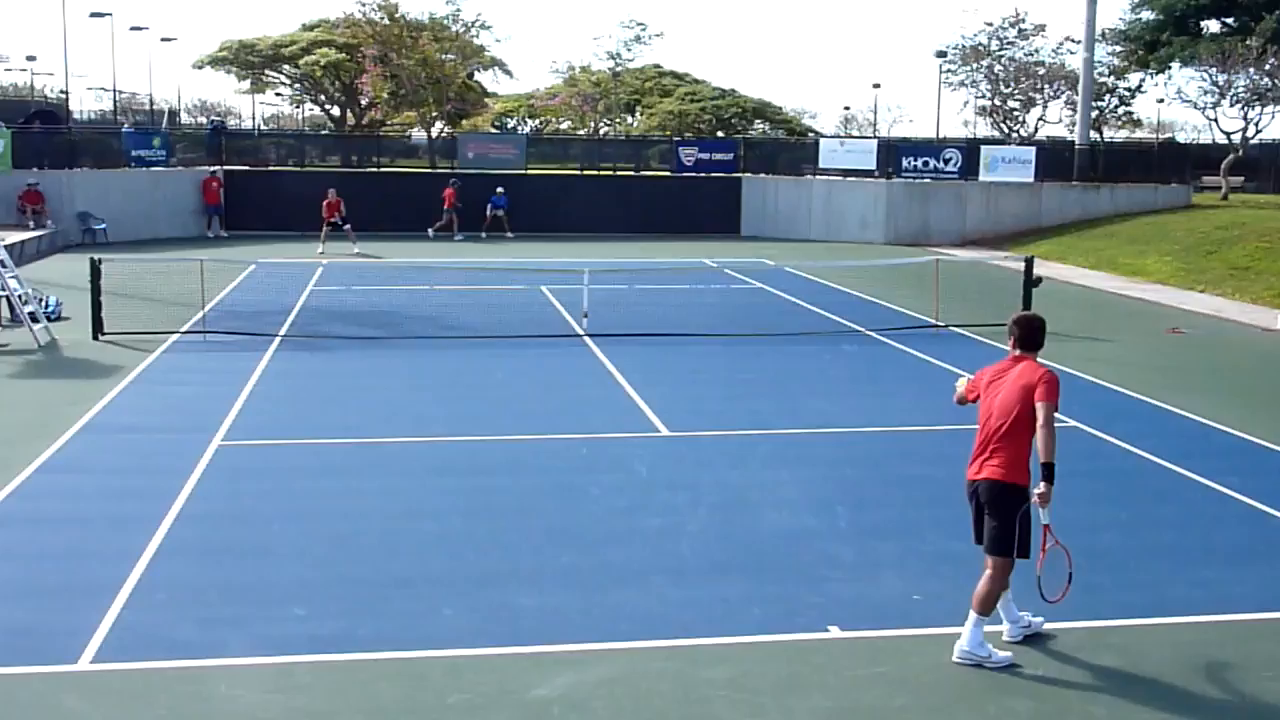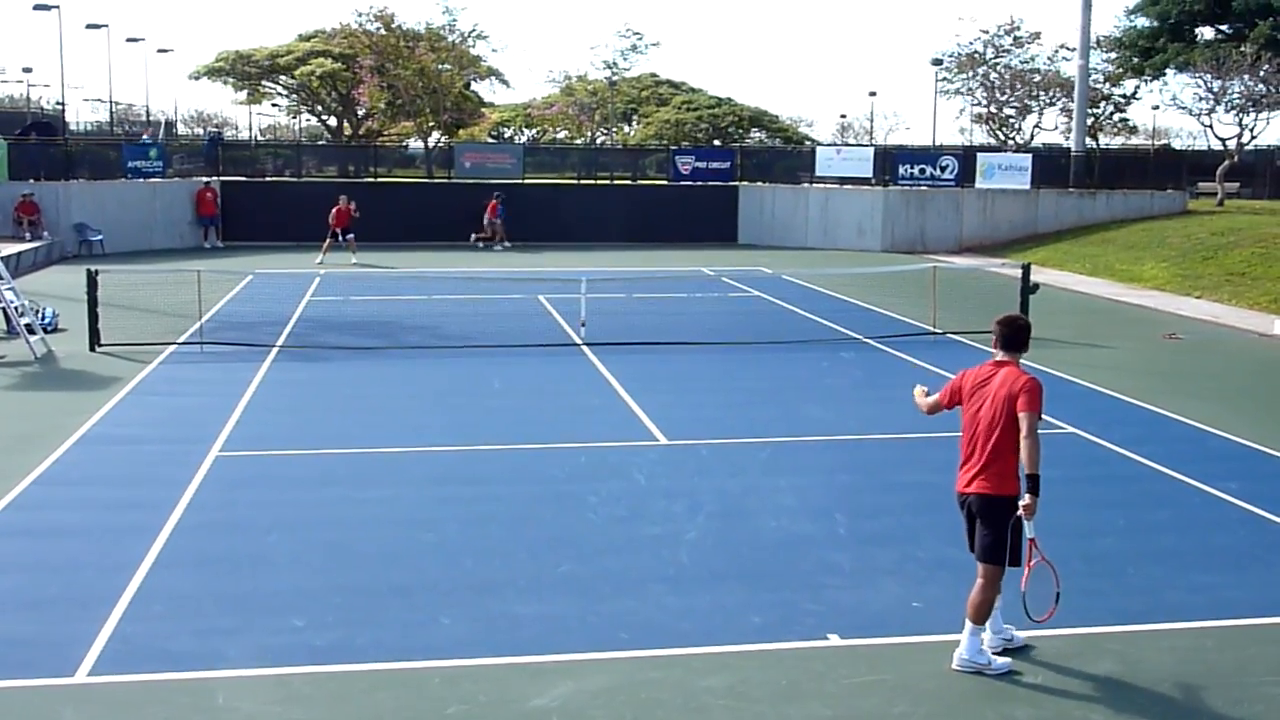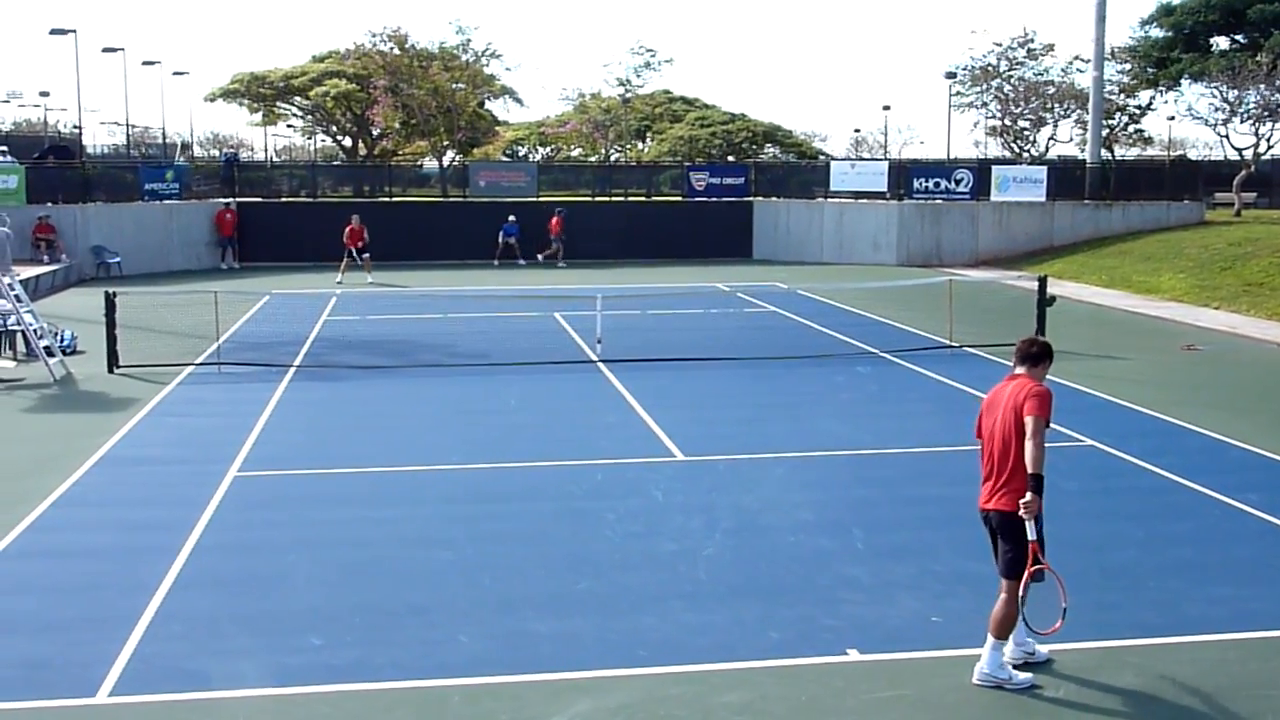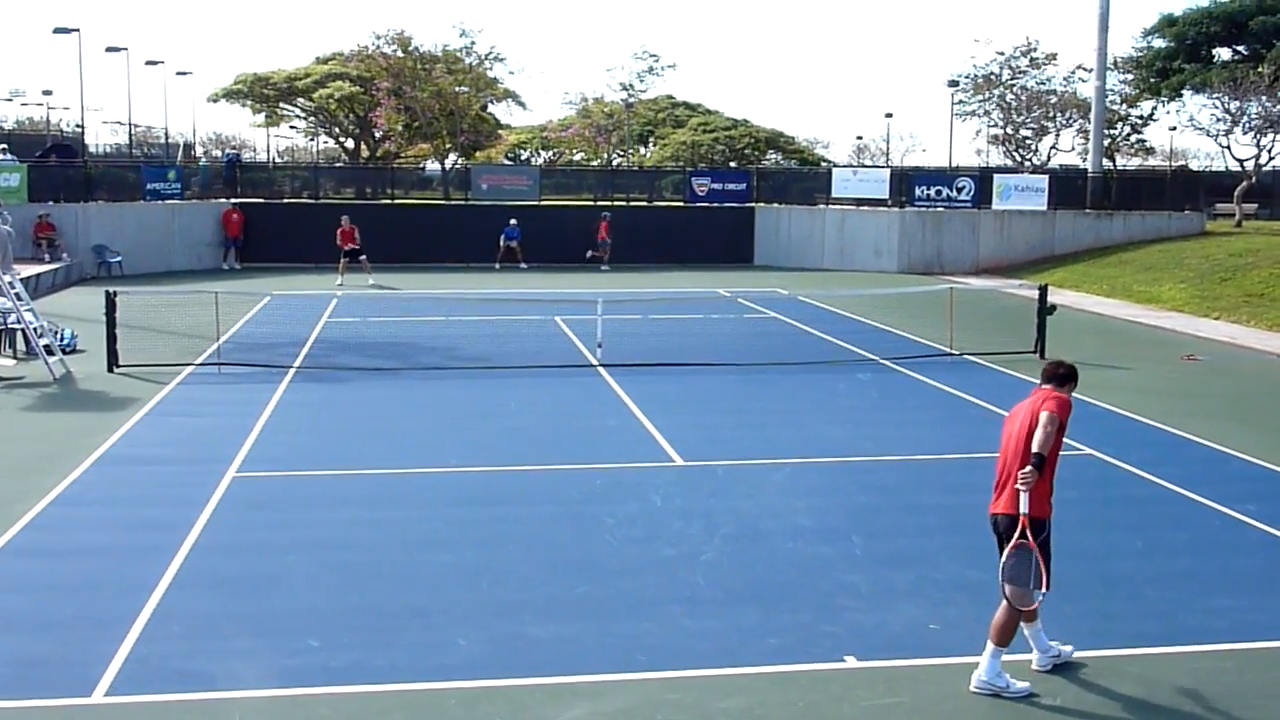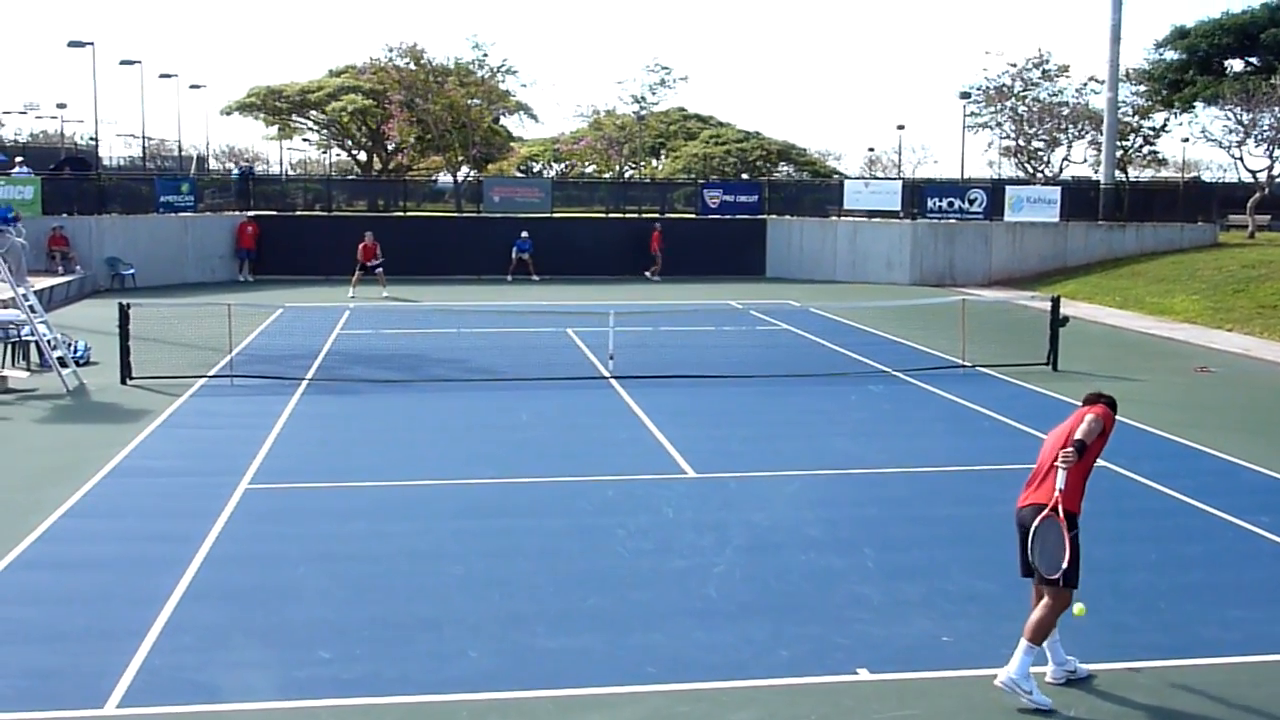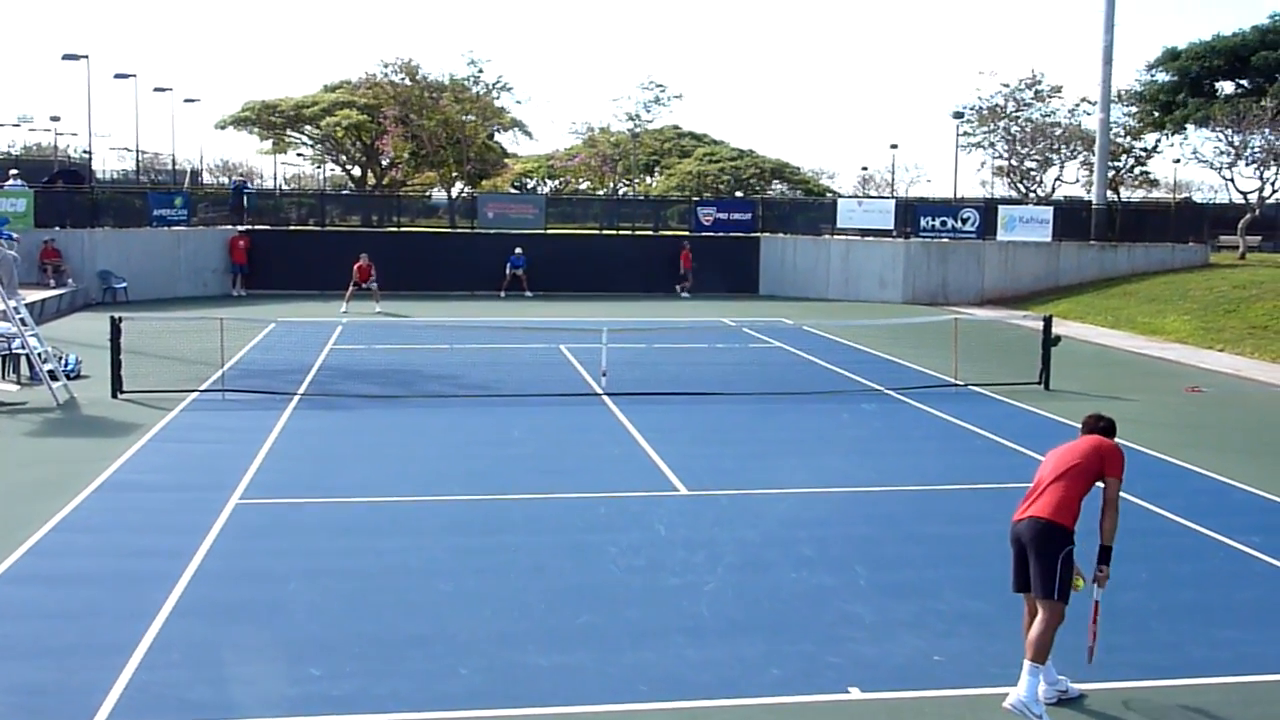
dt=0.4s
person 1, frame 1
left shoulder: (989, 374)
right shoulder: (1044, 377)
left elbow: (960, 396)
right elbow: (1044, 425)
left wrist: (964, 384)
right wrist: (1047, 476)
left hip: (977, 478)
right hip: (1007, 481)
left knee: (998, 557)
right knee: (998, 565)
left ankle: (1014, 622)
right ankle: (970, 644)
person 1, frame 2
left shoulder: (968, 377)
right shoulder: (1026, 383)
left elbow: (929, 407)
right elbow: (1027, 436)
left wrist: (921, 396)
right wrist: (1032, 488)
left hip: (966, 487)
right hip: (999, 492)
left knee: (988, 565)
right knee: (991, 573)
left ankle: (995, 633)
right ankle: (969, 652)
person 1, frame 3
left shoulder: (992, 394)
right shoulder: (1036, 392)
right elbow: (1033, 439)
right wrist: (1035, 486)
left hip: (990, 502)
right hip: (1017, 504)
left knee: (1014, 579)
right knee: (1014, 587)
left ankle: (1016, 646)
right ankle: (989, 666)
person 1, frame 4
left shoulder: (1019, 408)
right shoulder: (1058, 400)
right elbow: (1046, 428)
right wrist: (1037, 465)
left hip: (1000, 508)
right hip: (1027, 512)
left ankle: (1044, 651)
right ankle: (987, 674)
person 1, frame 5
left shoulder: (1062, 427)
right shoulder: (1103, 412)
right elbow: (1089, 427)
right wrist: (1078, 451)
left hip: (1026, 507)
right hip: (1052, 510)
left knee: (1043, 590)
right knee: (1058, 596)
left ankle: (1059, 664)
right ankle: (1017, 672)
person 1, frame 6
left shoulder: (1060, 450)
right shoulder: (1111, 450)
right elbow: (1110, 507)
left wrist: (1067, 564)
right wrist: (1103, 559)
left hip: (1021, 523)
right hip: (1049, 527)
left knee: (1034, 607)
right knee: (1050, 612)
left ankle: (1048, 683)
right ankle: (1025, 693)
